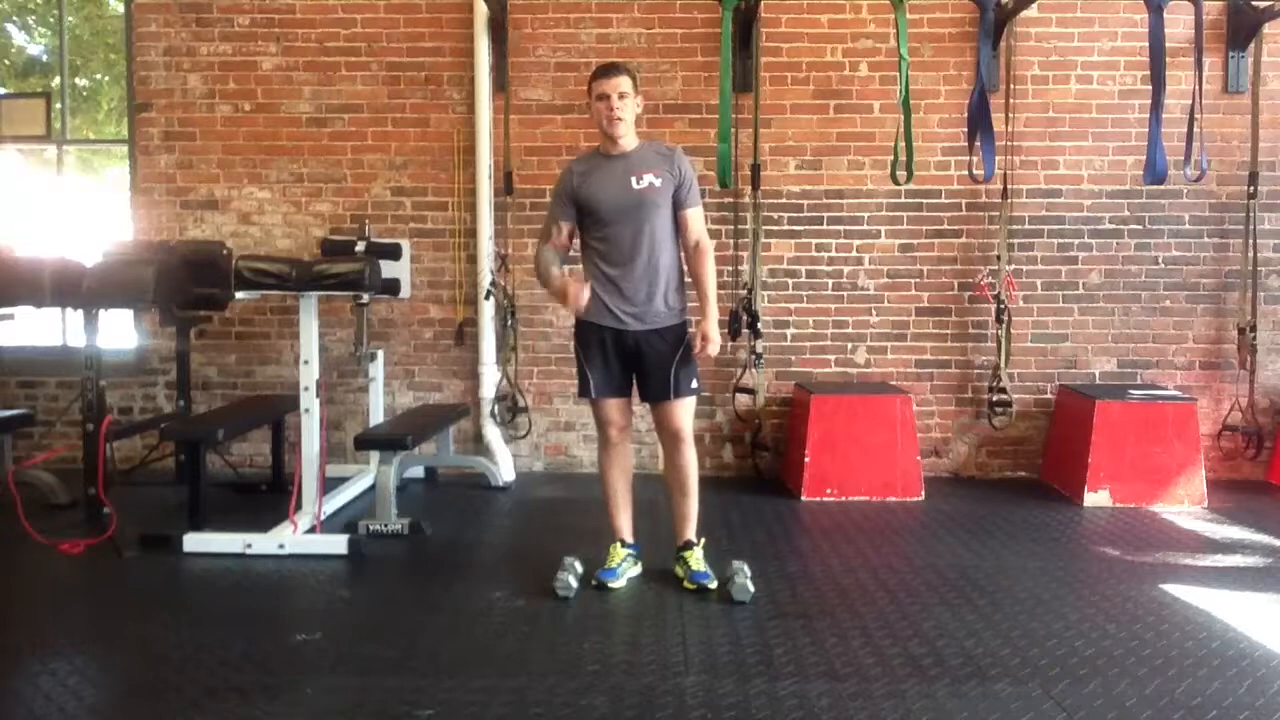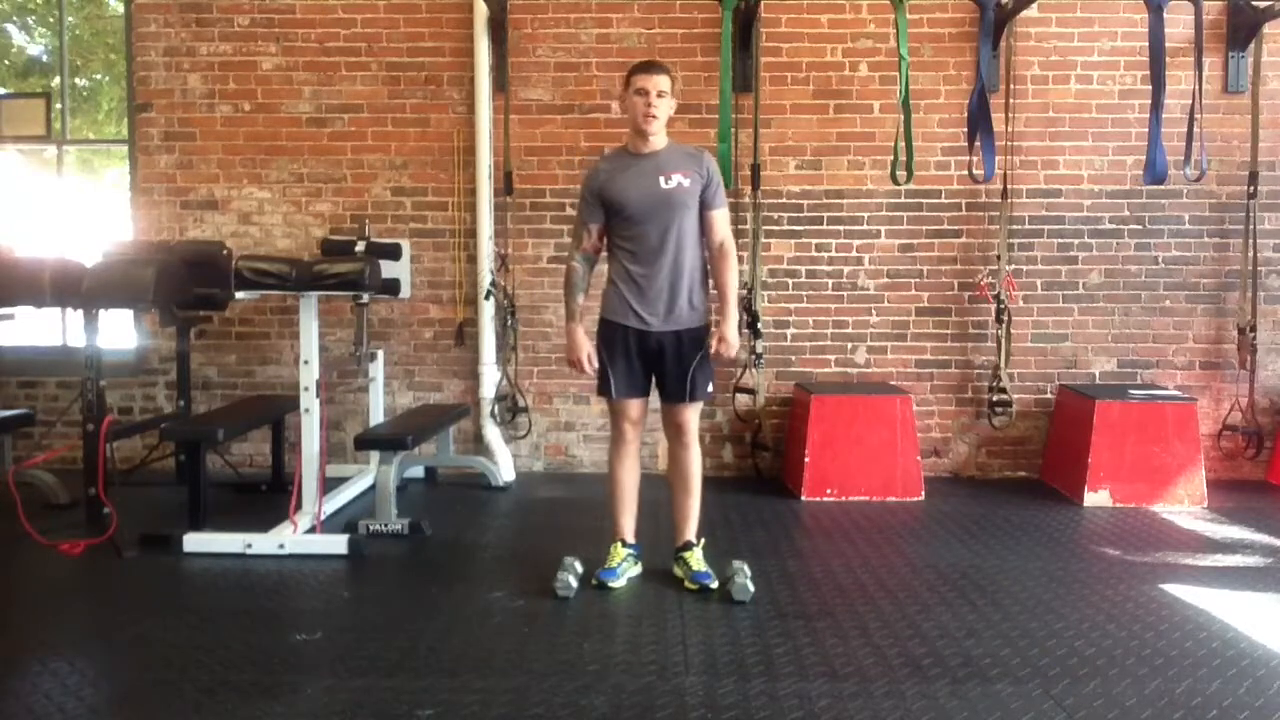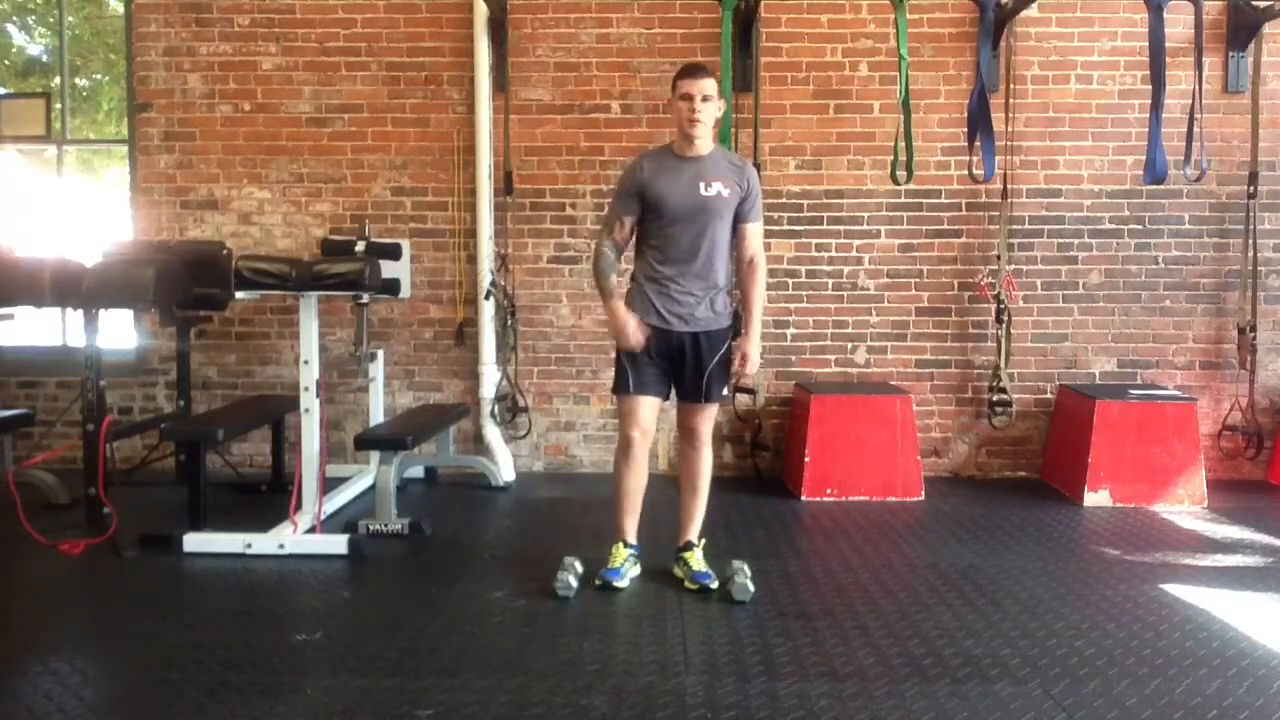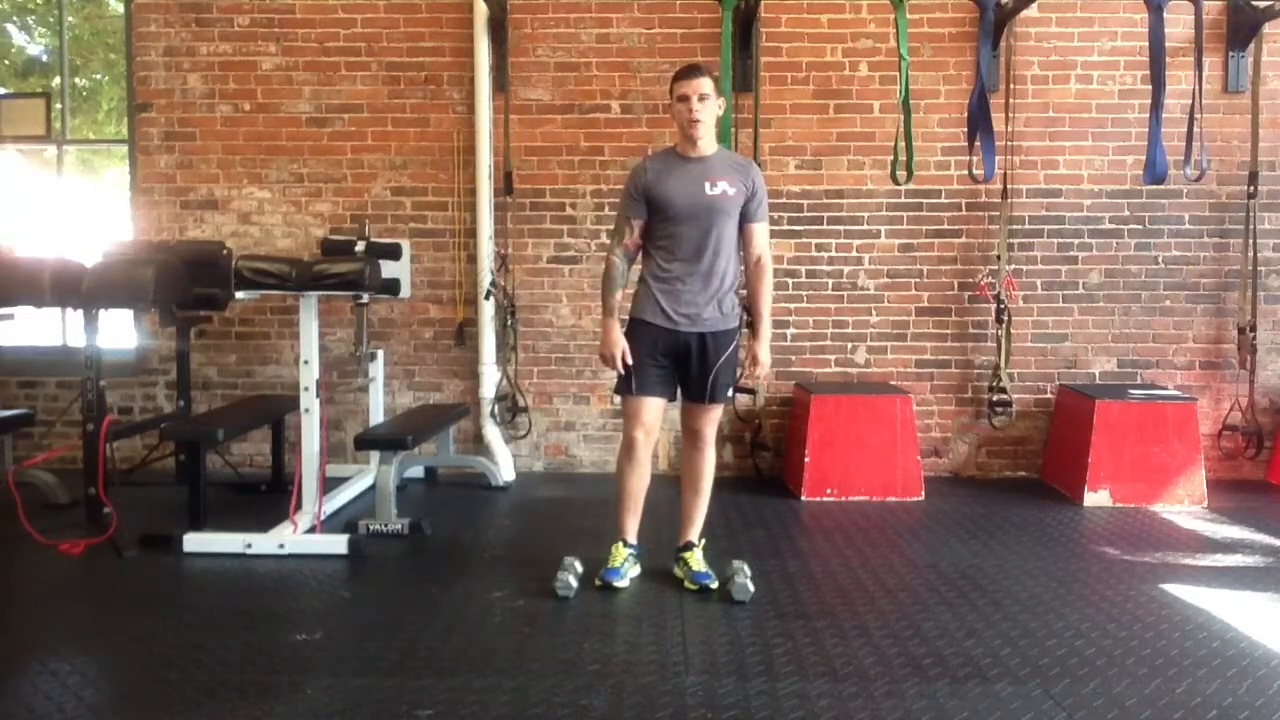
dt=1s
person 1, frame 1
left shoulder: (672, 162)
right shoulder: (576, 175)
left elbow: (697, 243)
right elbow: (549, 250)
left wrist: (709, 314)
right wrist: (558, 284)
left hip: (664, 323)
right hip: (600, 326)
left knee: (678, 432)
right knee: (613, 432)
left ankle: (689, 547)
right ankle: (624, 547)
person 1, frame 2
left shoulder: (699, 164)
right shoulder: (603, 173)
left elbow: (722, 245)
right elbow: (582, 255)
left wrist: (728, 315)
right wrist: (574, 326)
left hip: (686, 323)
right hip: (622, 324)
left knee: (684, 430)
right knee: (626, 429)
left ankle: (688, 548)
right ankle: (624, 547)
person 1, frame 3
left shoulder: (740, 174)
right shoulder: (643, 170)
left elbow: (751, 259)
right elbow: (609, 243)
left wrist: (752, 333)
right wrist: (612, 303)
left hip: (710, 325)
right hip: (646, 323)
left knee: (698, 433)
right knee: (635, 433)
left ankle: (689, 548)
right ankle: (626, 547)
person 1, frame 4
left shoulder: (744, 175)
right shoulder: (648, 173)
left elbow: (757, 259)
right elbow: (621, 253)
left wrist: (762, 335)
right wrist: (610, 323)
left hip: (716, 328)
right hip: (652, 325)
left knee: (701, 435)
right knee: (639, 434)
left ankle: (689, 549)
right ankle: (626, 548)
